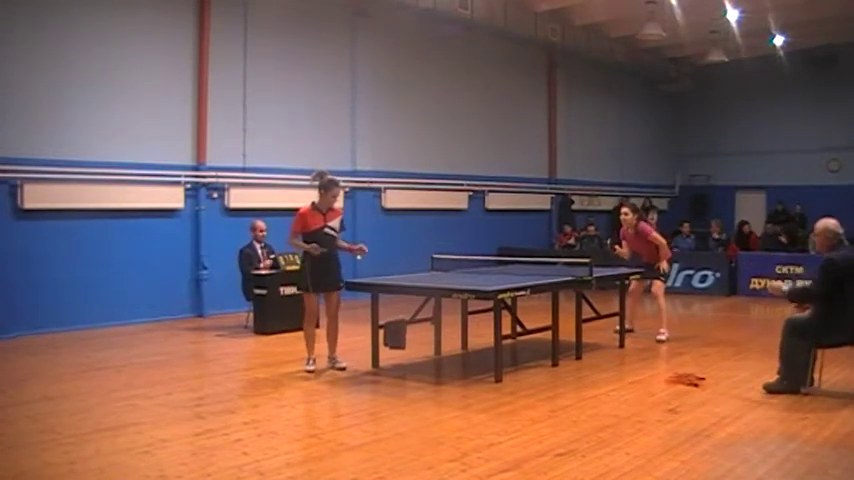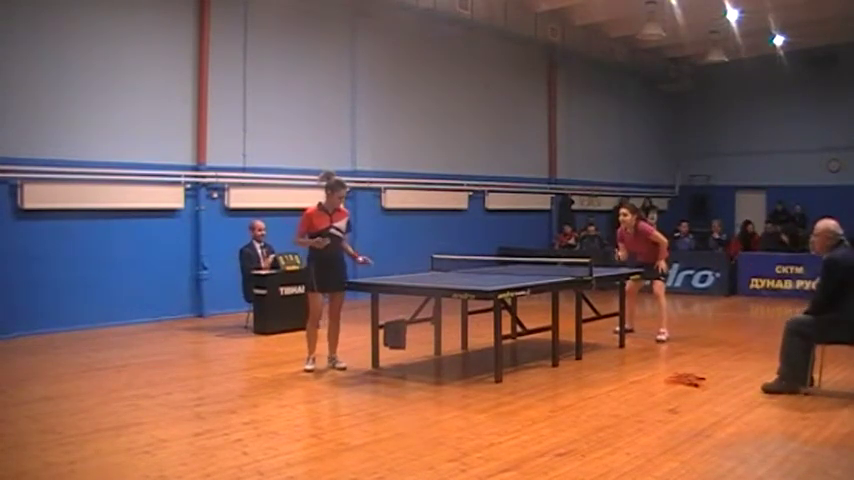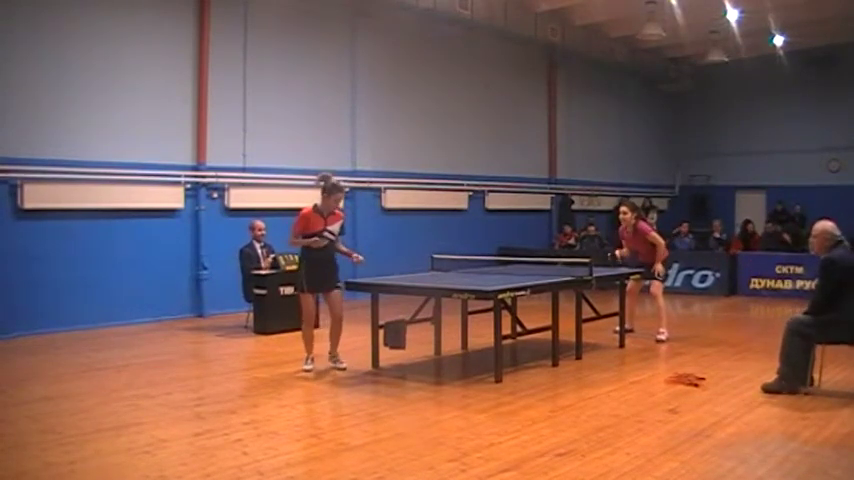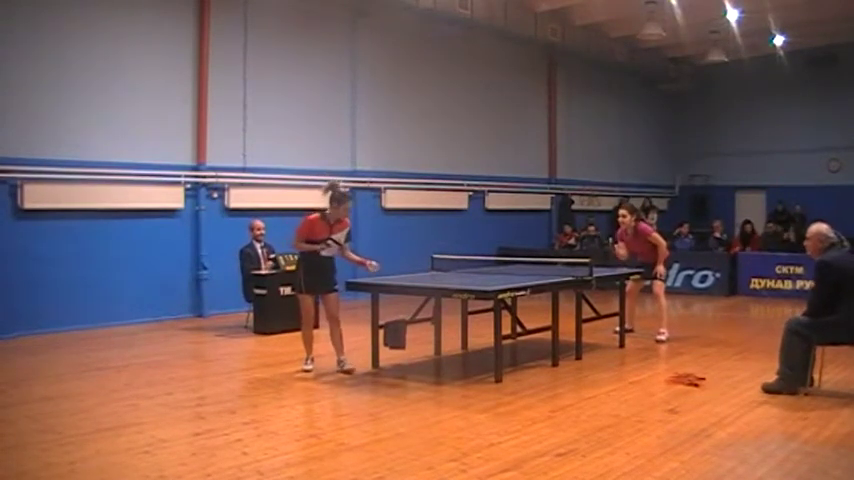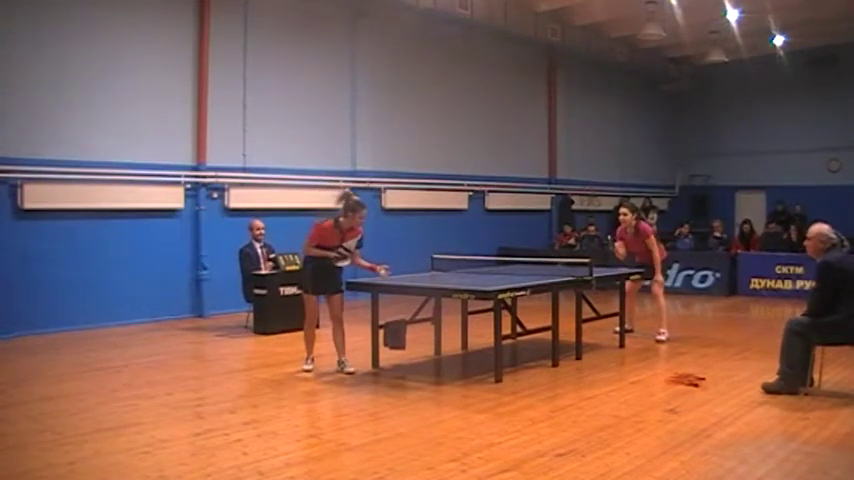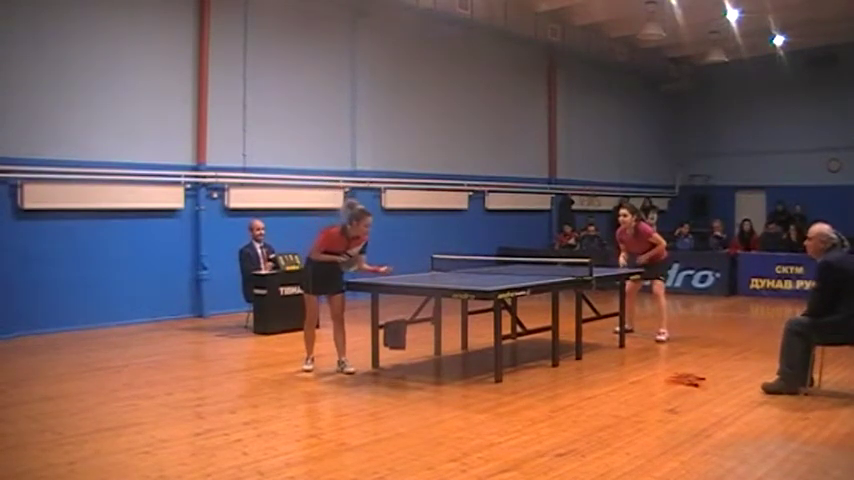
dt=0.4s
person 1, frame 1
left shoulder: (337, 214)
right shoulder: (304, 214)
right elbow: (292, 239)
left wrist: (352, 248)
right wrist: (307, 247)
left hip: (332, 268)
right hip: (312, 268)
left knee: (333, 316)
right knee: (311, 316)
left ankle: (332, 356)
right ankle: (311, 357)
person 1, frame 2
left shoulder: (344, 214)
right shoulder: (311, 214)
right elbow: (298, 240)
left wrist: (355, 256)
right wrist: (313, 243)
left hip: (338, 268)
right hip: (317, 268)
left knee: (335, 316)
right knee: (315, 315)
left ankle: (333, 356)
right ankle: (311, 357)
person 1, frame 3
left shoulder: (339, 217)
right shoulder: (306, 215)
right elbow: (293, 241)
left wrist: (351, 254)
right wrist: (310, 241)
left hip: (330, 270)
right hip: (309, 270)
left knee: (338, 315)
right knee: (309, 319)
left ankle: (333, 354)
right ankle: (309, 357)
person 1, frame 4
left shoulder: (345, 225)
right shoulder: (311, 221)
left elbow: (345, 252)
right elbow: (296, 244)
left wrist: (364, 262)
right wrist: (316, 247)
left hip: (327, 273)
right hip: (307, 273)
left knee: (334, 318)
right knee: (308, 319)
left ankle: (341, 360)
right ankle: (309, 357)
person 1, frame 5
left shoulder: (357, 232)
right shoulder: (324, 227)
left elbow: (356, 259)
right elbow: (306, 249)
left wrist: (375, 268)
right wrist: (329, 253)
left hip: (334, 274)
right hip: (314, 273)
left knee: (338, 318)
right knee: (311, 319)
left ankle: (342, 360)
right ankle: (309, 357)
person 1, frame 6
left shoulder: (362, 239)
right shoulder: (331, 233)
left elbow: (360, 265)
right elbow: (313, 255)
left wrist: (378, 269)
right wrist: (336, 257)
left hip: (335, 275)
right hip: (315, 274)
left knee: (339, 318)
right knee: (311, 319)
left ankle: (342, 360)
right ankle: (309, 357)
person 2, frame 1
left shoulder: (833, 260)
left elbow: (815, 291)
left wrist: (785, 290)
right wrist: (810, 302)
left knee: (793, 325)
right knee: (803, 321)
left ankle: (790, 380)
right ankle: (801, 376)
person 2, frame 2
left shoulder: (834, 260)
left elbow: (823, 297)
left wrist: (807, 313)
right wrist: (809, 313)
left knee: (795, 326)
right knee: (802, 324)
left ankle: (789, 380)
right ankle: (800, 377)
person 2, frame 3
left shoulder: (831, 260)
left elbow: (821, 298)
left wrist: (806, 314)
right wrist: (809, 314)
left knee: (796, 325)
right knee: (804, 325)
left ankle: (788, 380)
right ankle: (800, 377)
person 2, frame 4
left shoulder: (826, 262)
left elbow: (818, 302)
left wrist: (805, 316)
right wrist: (807, 316)
left knee: (795, 326)
right knee: (803, 325)
left ankle: (788, 381)
right ankle: (801, 377)
person 2, frame 5
left shoulder: (827, 263)
left elbow: (818, 304)
left wrist: (804, 316)
right wrist: (807, 316)
left knee: (795, 326)
right knee: (803, 324)
left ankle: (788, 381)
right ankle: (801, 376)
person 2, frame 6
left shoulder: (828, 263)
left elbow: (819, 303)
left wrist: (804, 316)
right wrist: (807, 315)
left knee: (795, 326)
right knee: (804, 324)
left ankle: (788, 381)
right ankle: (801, 376)
person 3, frame 1
left shoulder: (642, 228)
right shoulder: (624, 232)
left elbow: (663, 243)
right elbow: (627, 254)
left wrist: (663, 260)
right wrist: (619, 251)
left hip: (660, 262)
right hip: (646, 261)
left knee: (657, 292)
right knee: (633, 291)
left ankle: (663, 330)
right ankle: (629, 324)
person 3, frame 2
left shoulder: (643, 228)
right shoulder: (621, 232)
left elbow: (664, 241)
right elbow: (624, 252)
left wrist: (660, 260)
right wrist: (621, 255)
left hip: (656, 262)
right hip: (641, 262)
left knee: (658, 292)
right knee: (629, 291)
left ankle: (664, 330)
right ankle: (628, 325)
person 3, frame 3
left shoulder: (641, 227)
right shoulder: (623, 230)
left elbow: (661, 243)
right elbow: (628, 251)
left wrist: (658, 262)
right wrist: (620, 253)
left hip: (657, 261)
right hip: (643, 261)
left knee: (655, 291)
right knee: (630, 290)
left ankle: (663, 330)
right ankle: (629, 325)
person 3, frame 4
left shoulder: (642, 228)
right shoulder: (621, 233)
left elbow: (662, 244)
right elbow: (624, 256)
left wrist: (660, 264)
right wrist: (616, 250)
left hip: (658, 261)
right hip: (643, 262)
left knee: (658, 292)
right knee: (630, 291)
left ankle: (664, 330)
right ankle: (629, 325)
person 3, frame 5
left shoulder: (643, 228)
right shoulder: (620, 232)
left elbow: (655, 251)
right elbow: (622, 255)
left wrist: (658, 273)
right wrist: (615, 248)
left hip: (657, 261)
right hip: (642, 262)
left knee: (657, 292)
right knee: (628, 291)
left ankle: (663, 330)
right ankle: (628, 325)
person 3, frame 6
left shoulder: (643, 229)
right shoulder: (620, 233)
left elbow: (663, 244)
right elbow: (625, 251)
left wrist: (646, 256)
right wrist: (622, 257)
left hip: (658, 261)
right hip: (642, 262)
left knee: (658, 292)
right knee: (629, 291)
left ankle: (663, 330)
right ankle: (628, 325)
